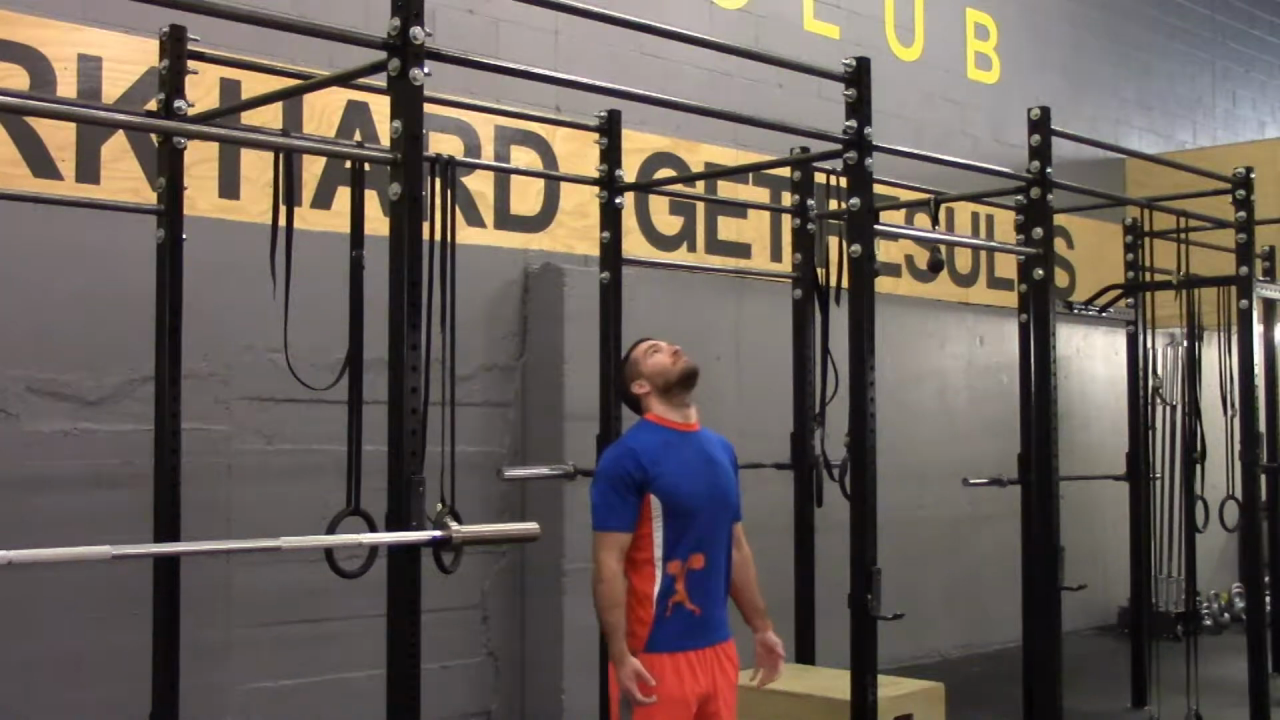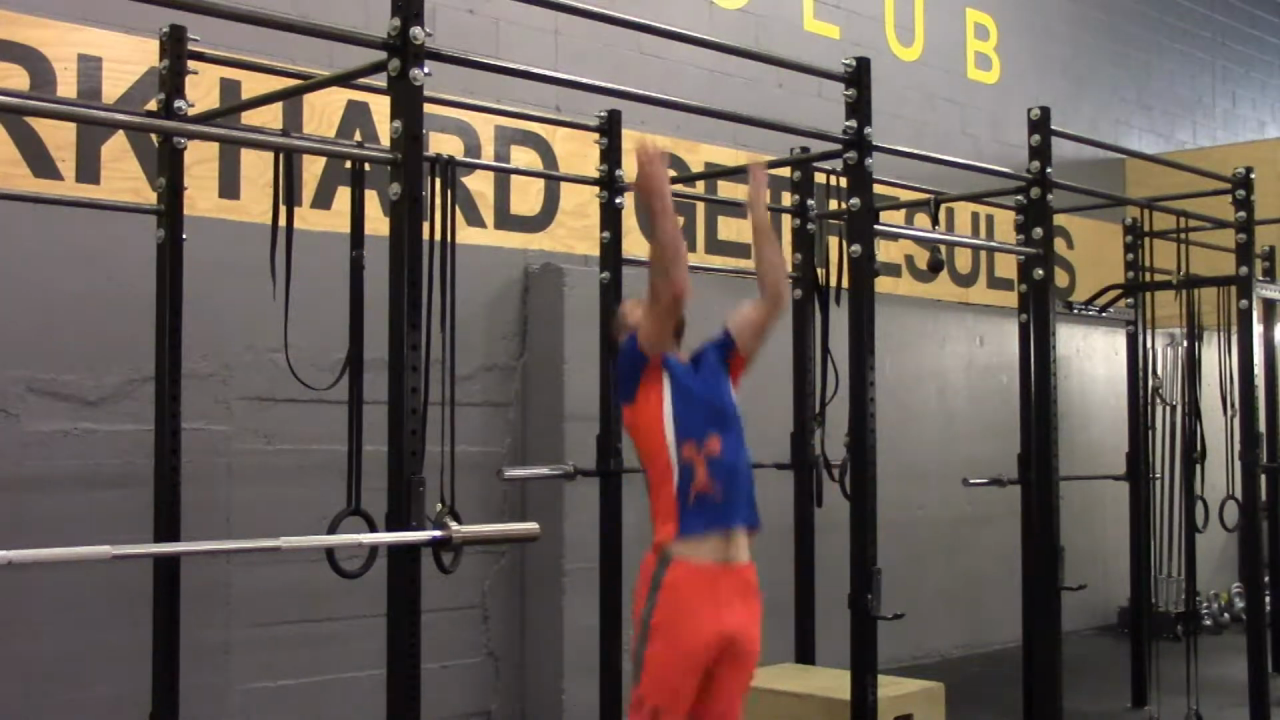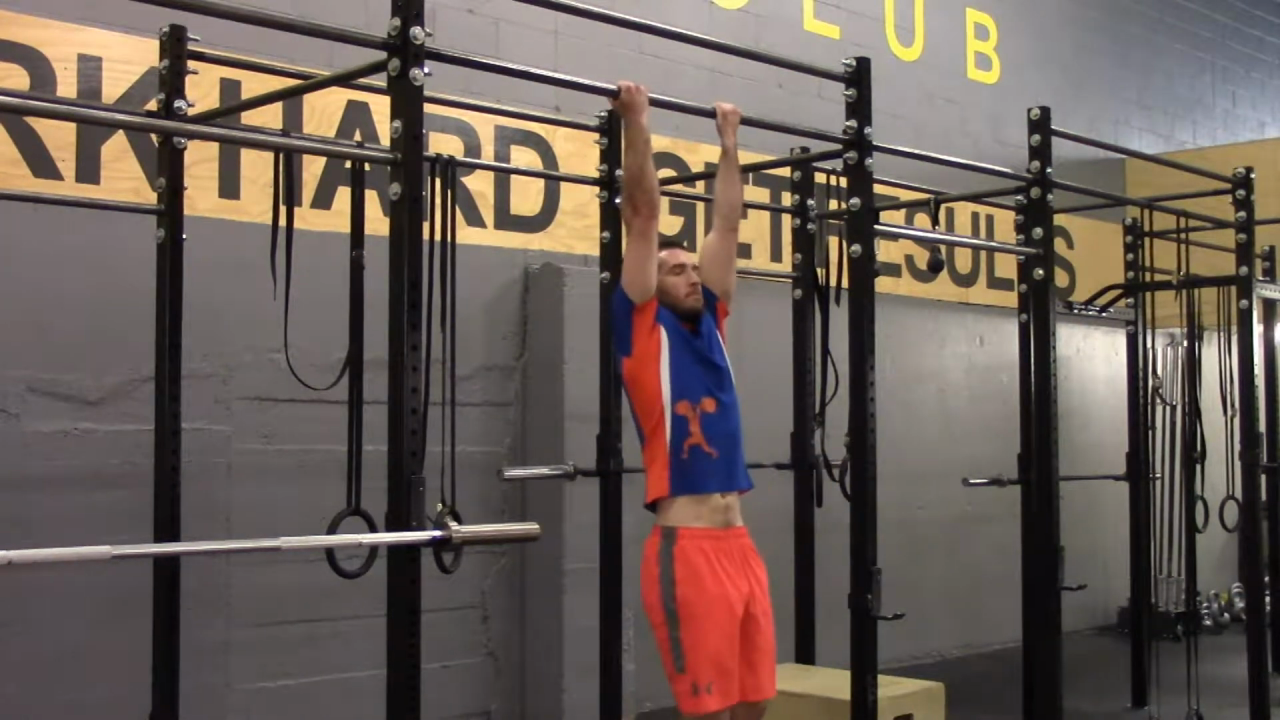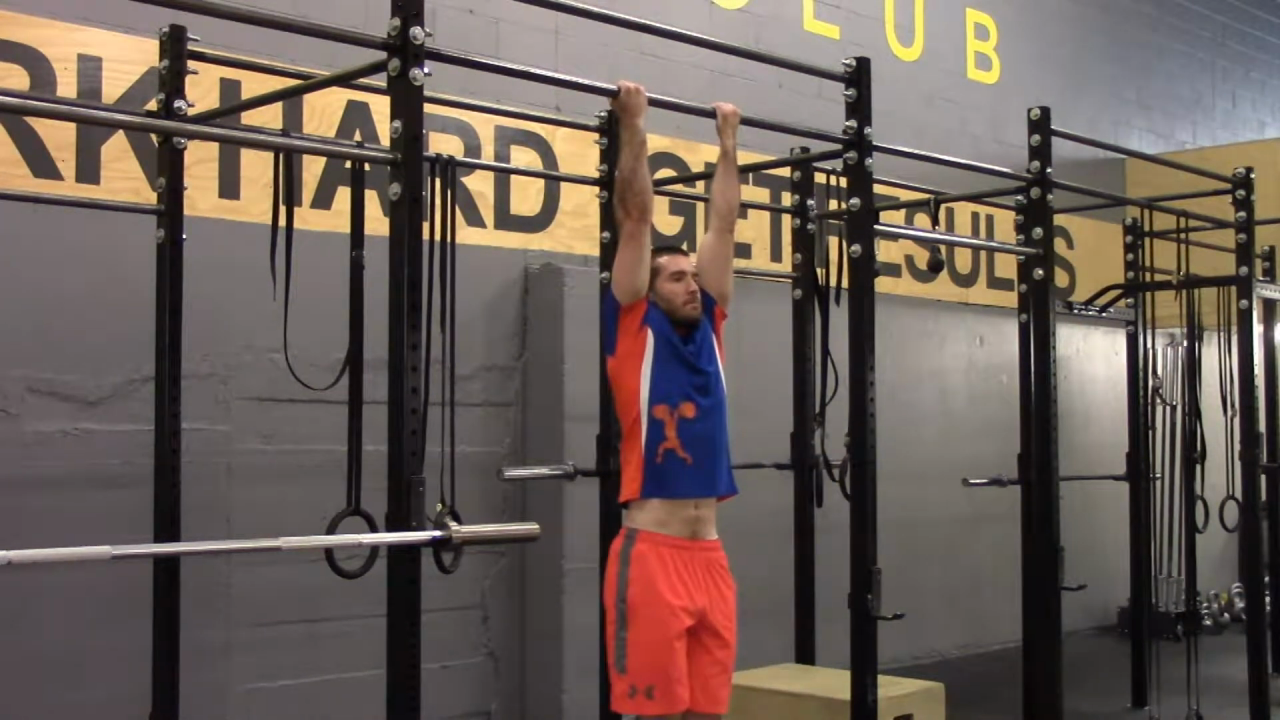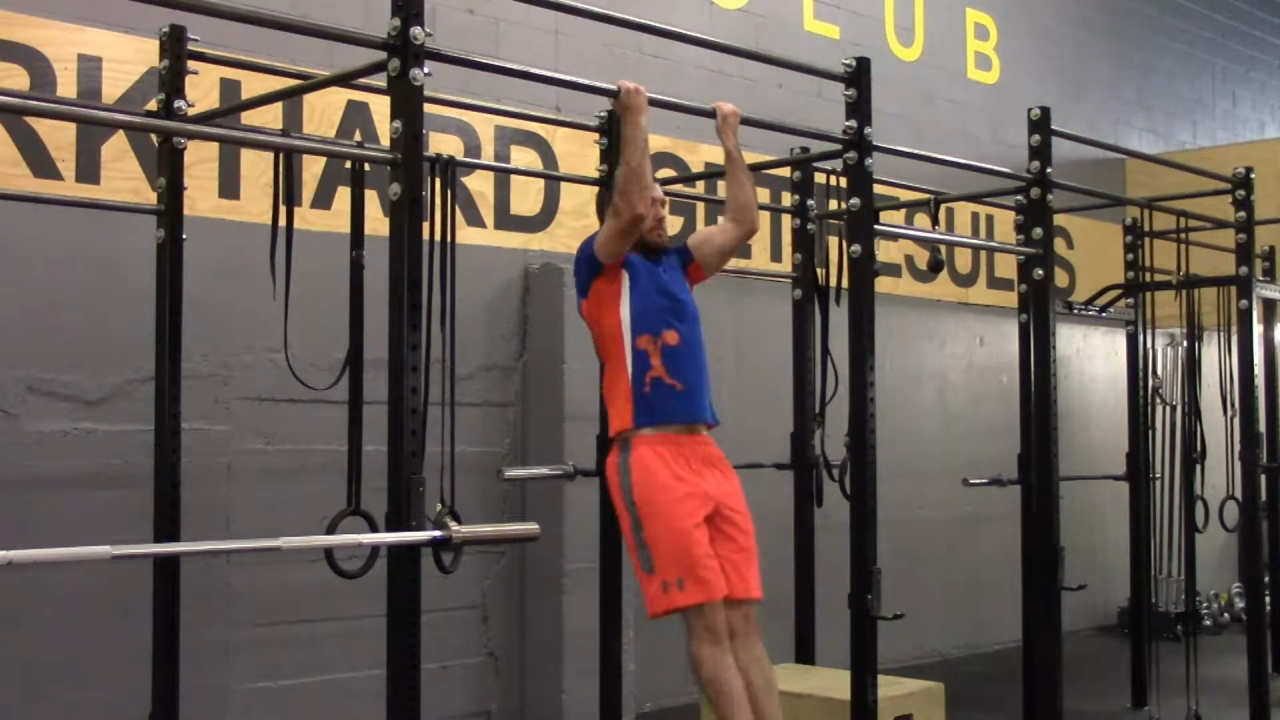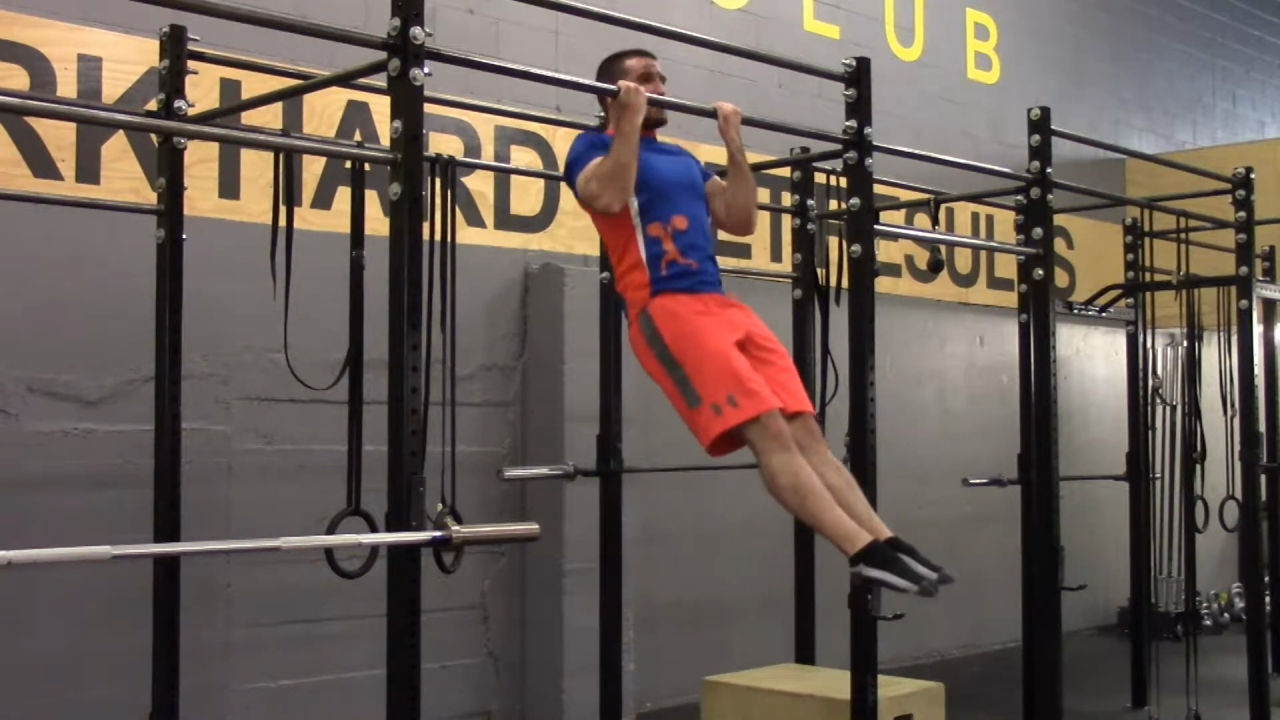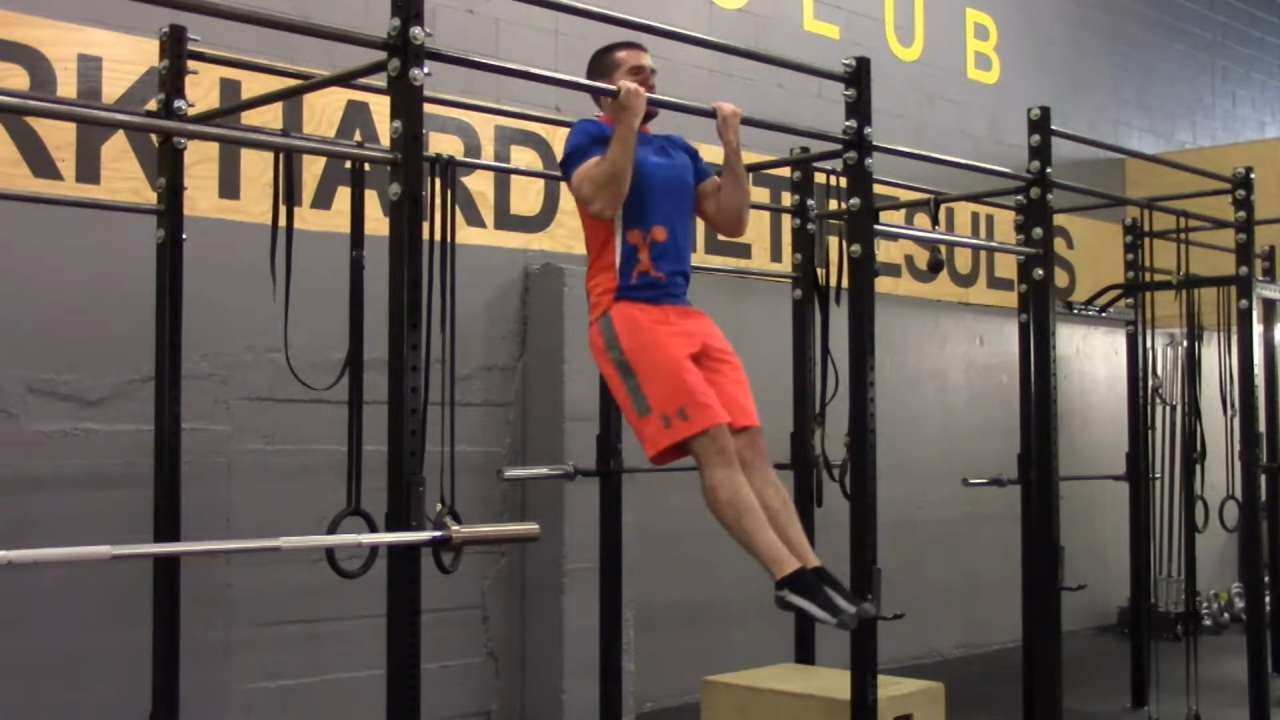
dt=0.7s
person 1, frame 1
left shoulder: (721, 449)
right shoulder: (627, 456)
right elbow: (608, 563)
left wrist: (762, 627)
right wrist: (621, 654)
left hip: (717, 646)
right hip: (654, 653)
person 1, frame 2
left shoulder: (714, 367)
right shoulder: (640, 376)
left elbow: (772, 297)
right elbow: (670, 288)
left wrist: (757, 207)
right wrist: (656, 198)
left hip: (737, 583)
right hip: (680, 582)
person 1, frame 3
left shoulder: (709, 326)
right shoulder: (643, 329)
left elbow: (727, 224)
right elbow: (642, 217)
left wrist: (728, 140)
right wrist: (635, 122)
left hip: (739, 549)
right hip: (684, 551)
person 1, frame 4
left shoulder: (707, 329)
right shoulder: (633, 331)
left elbow: (722, 227)
right elbow: (635, 219)
left wrist: (728, 142)
right wrist: (633, 124)
left hip: (710, 560)
right hip: (650, 559)
person 1, frame 5
left shoulder: (678, 264)
right shoulder: (602, 267)
left elbow: (743, 224)
right elbow: (629, 212)
left wrist: (728, 140)
right wrist: (633, 122)
left hip: (708, 456)
right hip: (649, 458)
left knee: (743, 618)
right knee: (708, 618)
person 1, frame 6
left shoulder: (681, 157)
right shoulder: (592, 148)
left elbow: (741, 220)
right elbow: (610, 198)
left wrist: (732, 141)
right wrist: (629, 121)
left hip: (725, 306)
right hip: (665, 310)
left knee: (806, 433)
right knee: (770, 433)
left ankle: (888, 543)
right ankle: (865, 552)
person 1, frame 7
left shoulder: (678, 149)
right shoulder: (590, 136)
left elbow: (733, 222)
right elbow: (603, 201)
left wrist: (730, 142)
right wrist: (628, 120)
left hip: (687, 315)
right hip: (628, 313)
left knee: (750, 449)
right knee: (714, 448)
left ankle: (813, 571)
right ankle: (791, 578)
